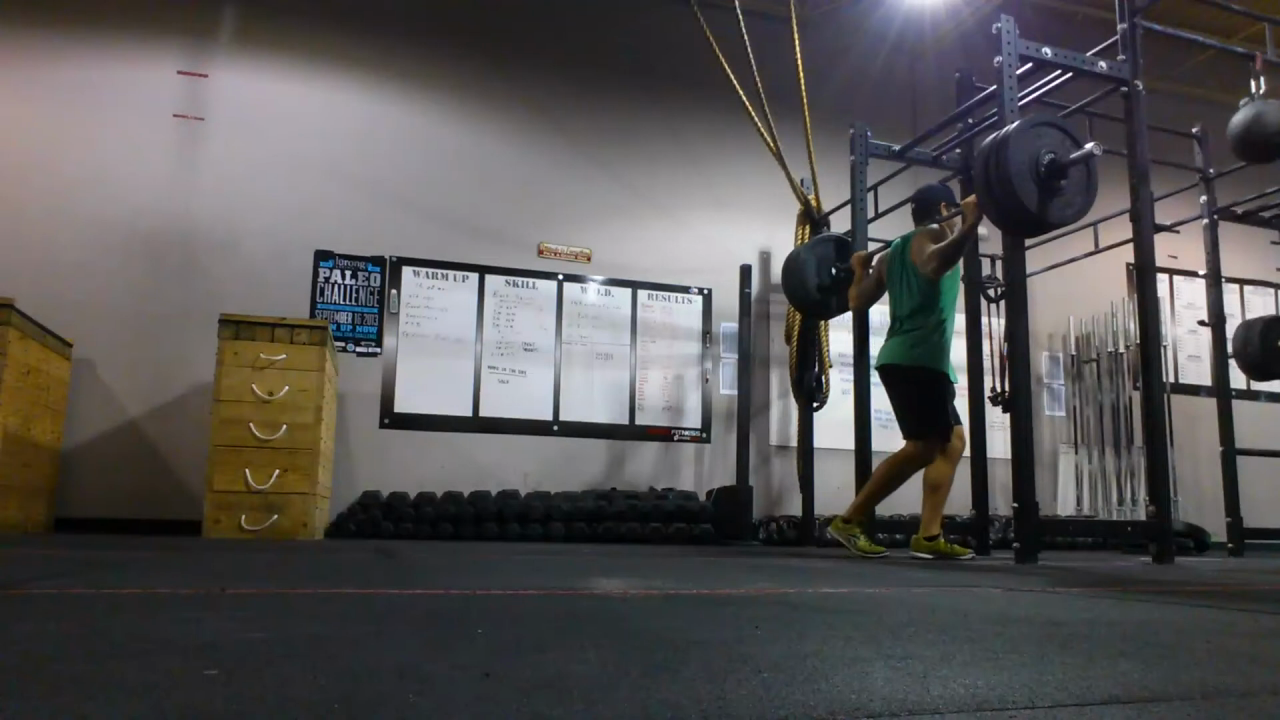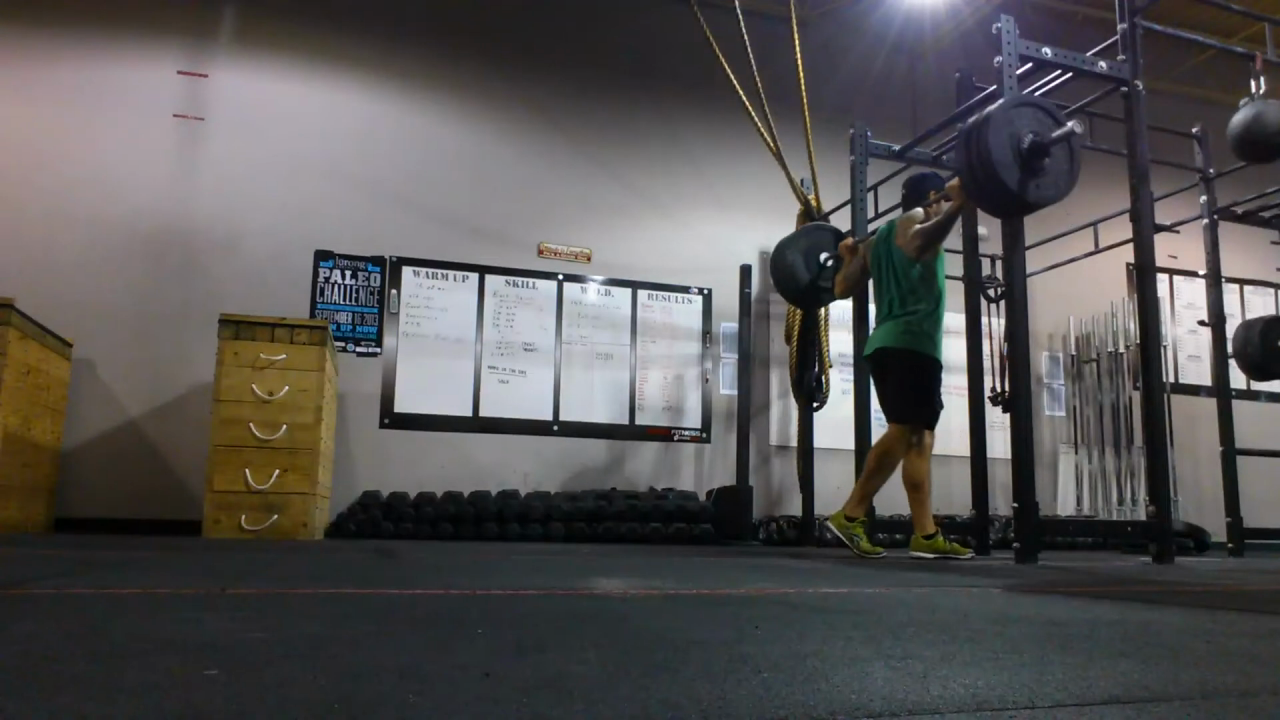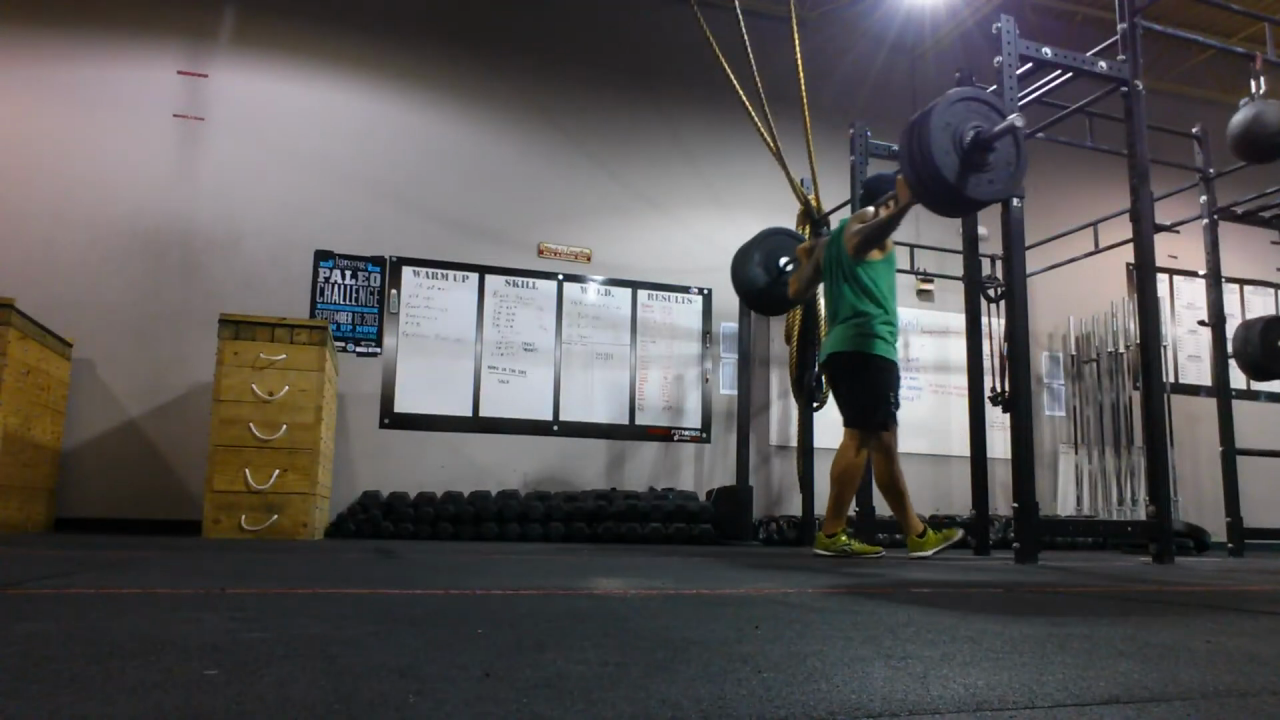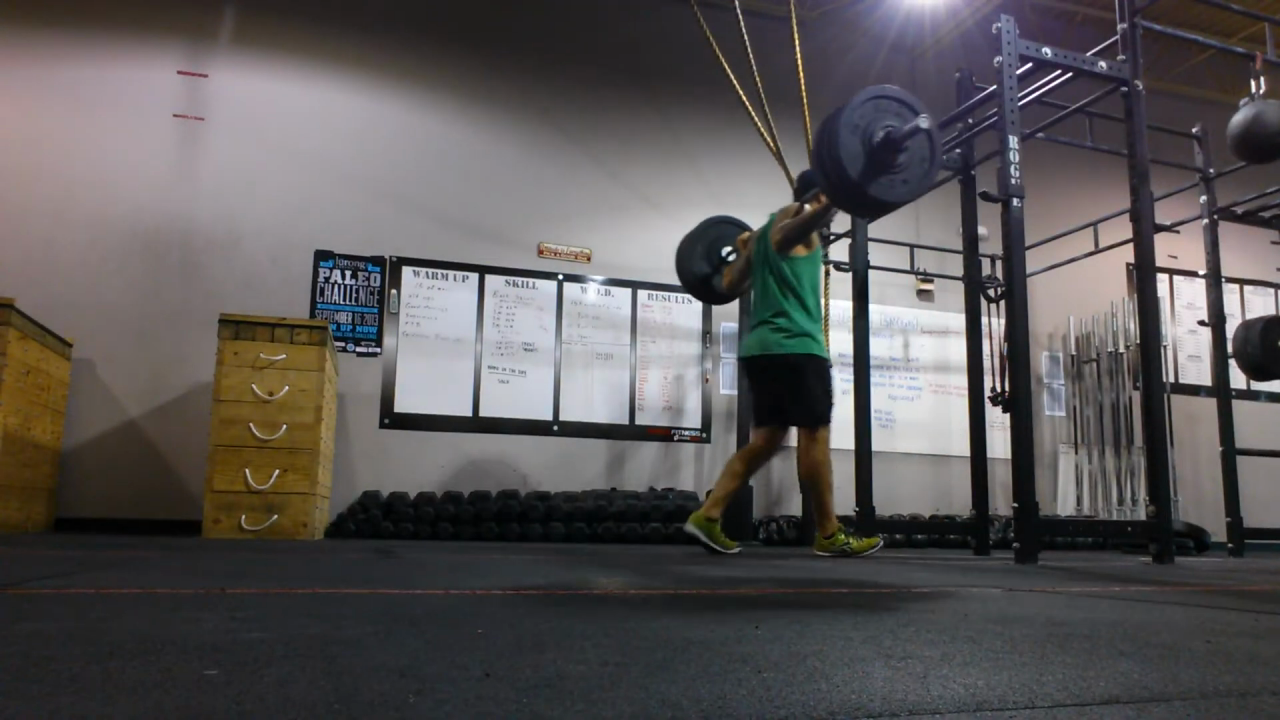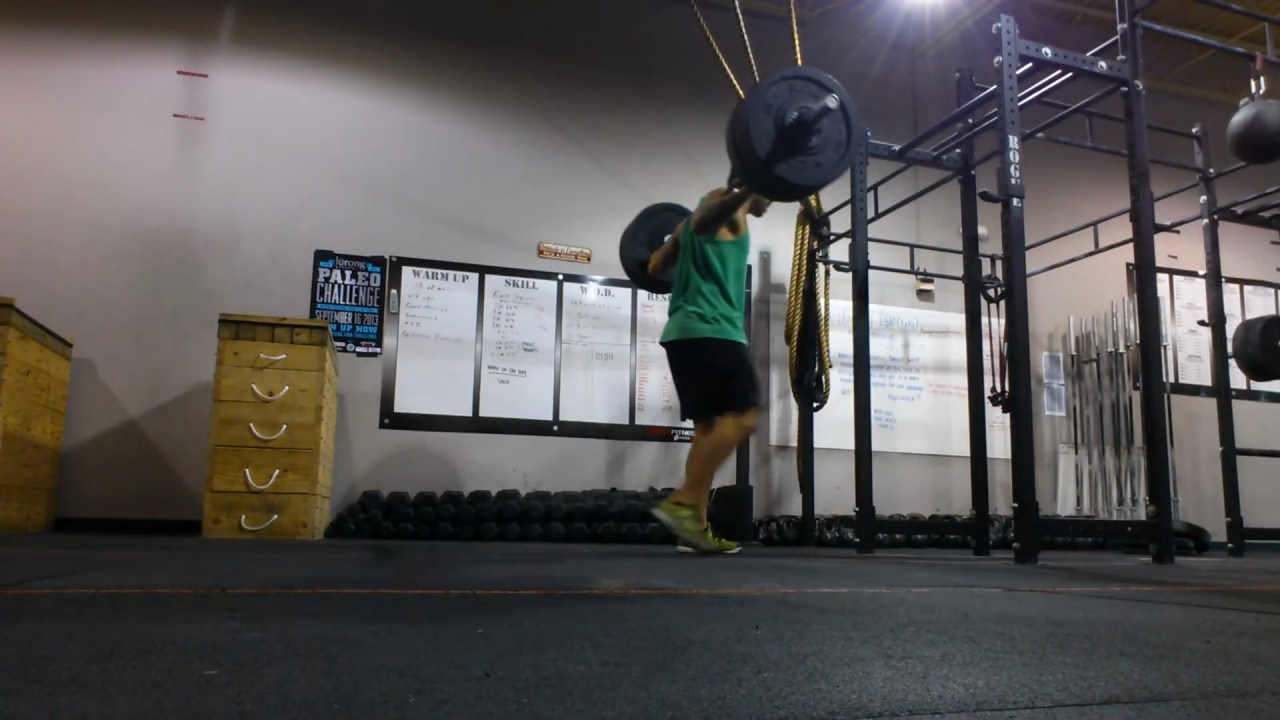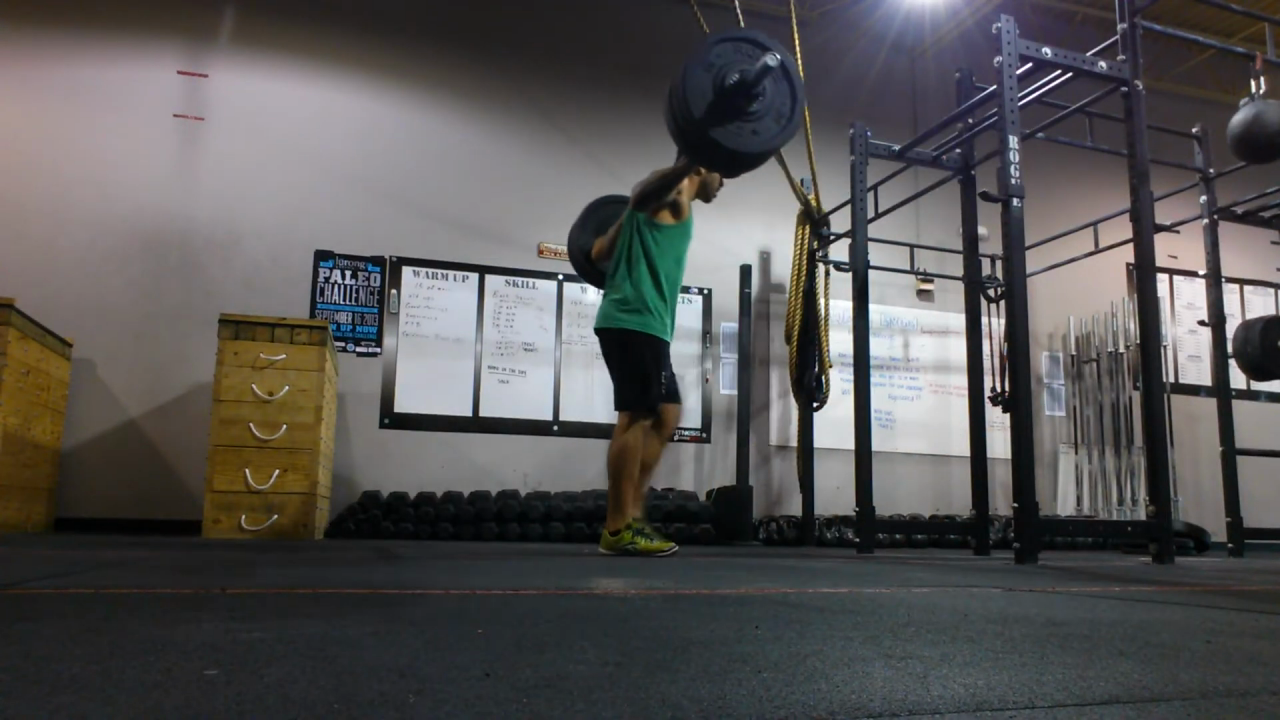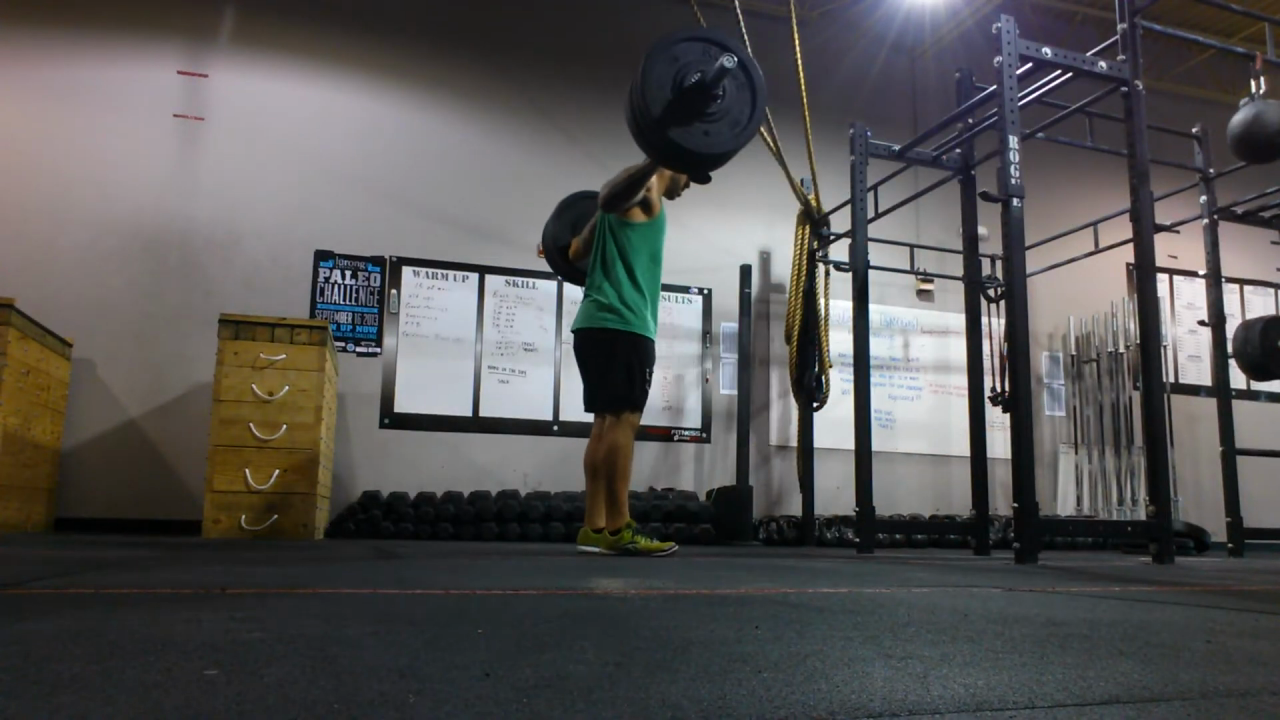
dt=0.5s
person 1, frame 1
left shoulder: (893, 252)
right shoulder: (936, 232)
left elbow: (858, 301)
right elbow: (934, 264)
left wrist: (860, 269)
right wrist: (971, 223)
left hip: (903, 358)
right hip: (919, 358)
left knee: (952, 442)
right knee: (922, 448)
left ankle: (929, 536)
right ankle: (850, 520)
person 1, frame 2
left shoulder: (878, 238)
right shoulder: (916, 220)
left elbow: (843, 287)
right elbow: (919, 244)
left wrist: (850, 256)
right wrist: (958, 205)
left hip: (886, 345)
right hip: (911, 343)
left knee: (920, 438)
right knee: (904, 433)
left ankle: (926, 534)
right ankle: (850, 516)
person 1, frame 3
left shoulder: (827, 241)
right shoulder: (867, 219)
left elbow: (796, 291)
right elbow: (858, 242)
left wrist: (805, 261)
right wrist: (905, 204)
left hip: (838, 348)
right hip: (865, 345)
left knee: (881, 440)
right knee: (864, 437)
left ankle: (918, 533)
right ankle: (832, 533)
person 1, frame 4
left shoulder: (765, 229)
right shoulder: (798, 213)
left elbow: (731, 283)
right elbow: (786, 235)
left wrist: (743, 252)
right wrist: (829, 205)
left hip: (762, 346)
right hip: (794, 344)
left knee: (766, 439)
right knee: (814, 436)
left ankle: (708, 516)
right ankle: (829, 534)
person 1, frame 5
left shoulder: (709, 216)
right shoulder: (726, 203)
left elbow: (656, 266)
right elbow: (706, 216)
left wrist: (677, 235)
left hip: (687, 330)
right hip: (711, 329)
left knee: (717, 426)
right knee: (741, 419)
left ankle: (696, 527)
right ankle: (680, 504)
person 1, frame 6
left shoulder: (662, 201)
right shoulder: (673, 191)
left elbow: (600, 252)
right elbow: (641, 194)
left wrist: (619, 227)
right wrist: (690, 161)
left hip: (631, 322)
right hip: (638, 322)
left knee: (666, 416)
right knee: (636, 420)
left ankle: (630, 513)
right ankle: (618, 530)
person 1, frame 7
left shoulder: (630, 197)
right shoulder: (645, 186)
left elbow: (577, 252)
right elbow: (609, 196)
left wrist: (594, 226)
right wrist: (657, 159)
left hip: (599, 323)
right hip: (621, 324)
left knee: (609, 422)
right knee: (623, 420)
left ankle: (595, 528)
right ankle: (619, 530)
